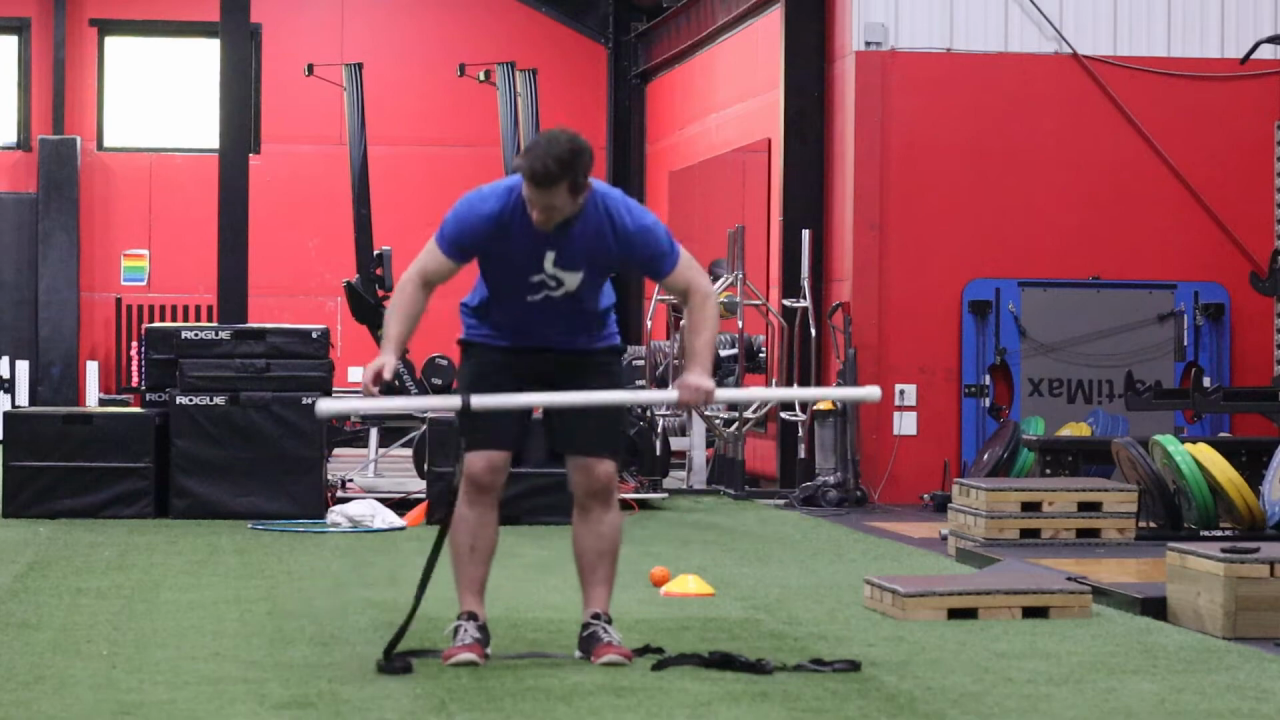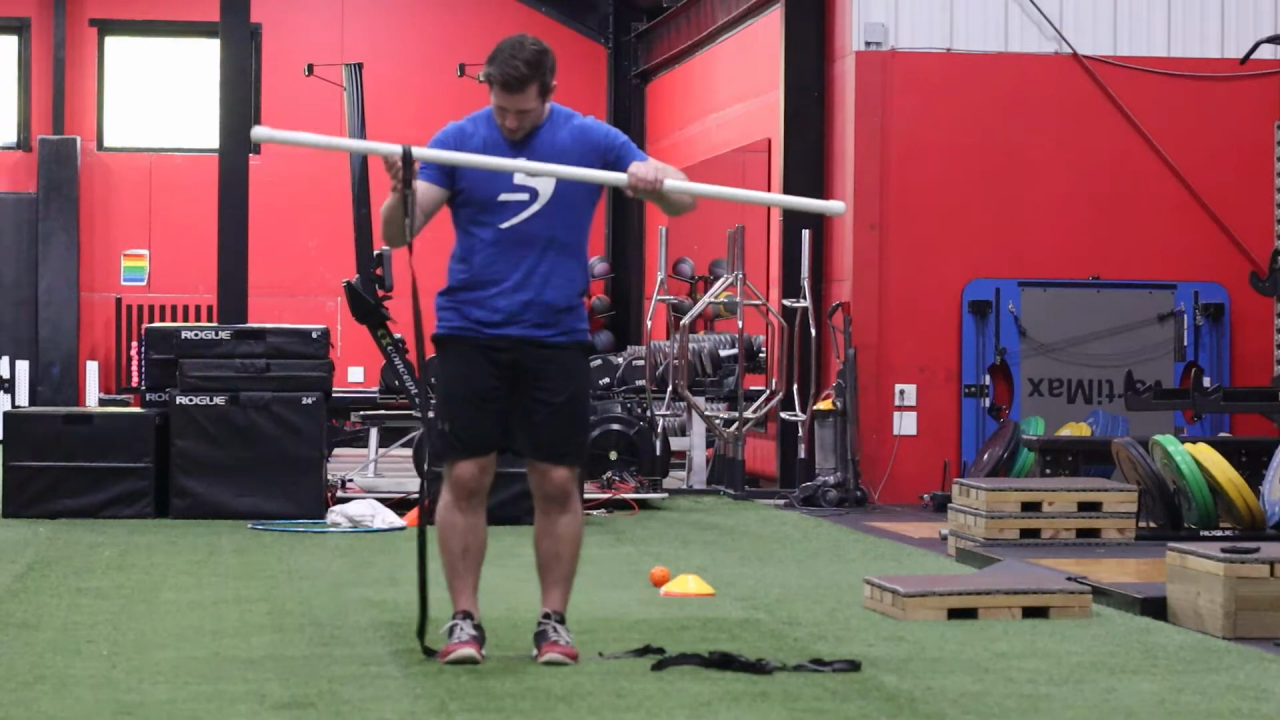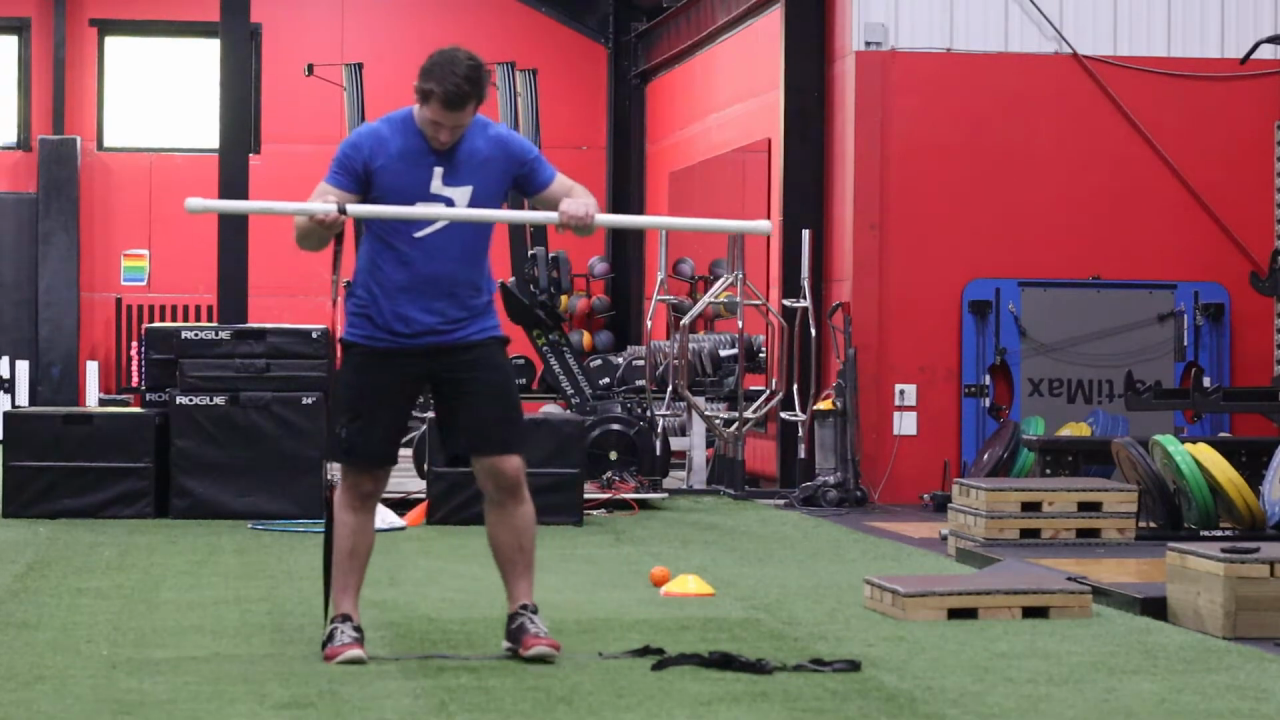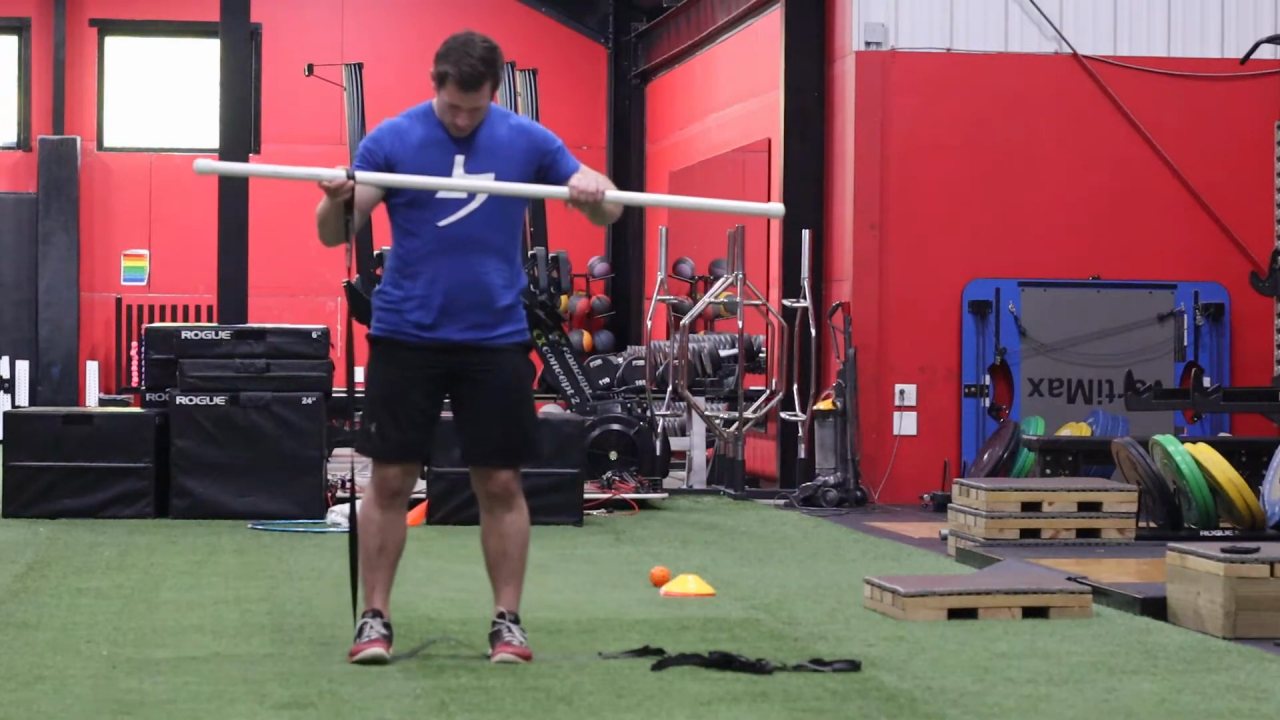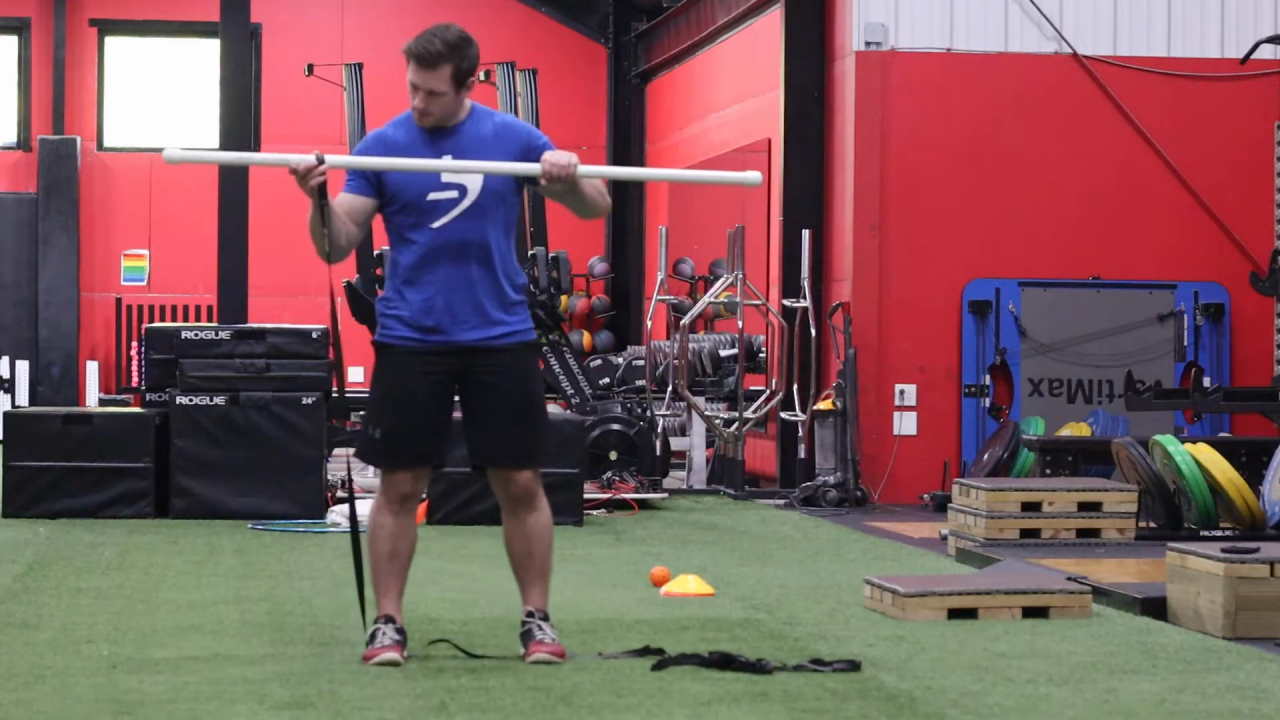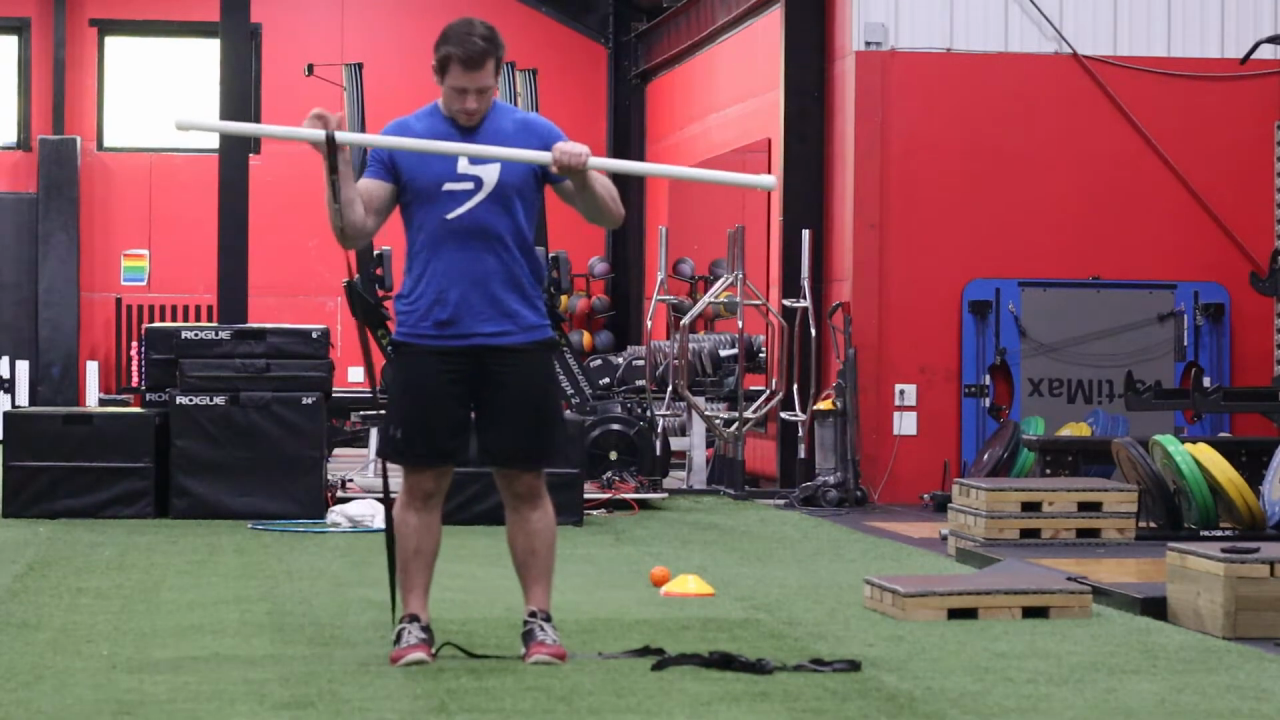
dt=0.7s
person 1, frame 1
left shoulder: (625, 221)
right shoulder: (485, 208)
left elbow: (697, 289)
right elbow: (419, 278)
left wrist: (697, 367)
right wrist: (391, 348)
left hip: (586, 349)
right hip: (496, 343)
left knee: (598, 479)
right knee: (481, 474)
left ankle: (597, 622)
right ankle: (470, 620)
person 1, frame 2
left shoulder: (593, 139)
right shoulder: (456, 141)
left elbow: (683, 199)
right elbow: (395, 233)
left wrist: (656, 181)
right wrist: (400, 191)
left hip: (557, 337)
right hip: (469, 334)
left knee: (557, 483)
right knee: (465, 478)
left ankle: (553, 621)
right ankle: (464, 619)
person 1, frame 3
left shoulder: (505, 148)
right shoulder: (369, 144)
left elbow: (574, 199)
right elbow: (308, 234)
left wrist: (580, 208)
right wrist: (319, 221)
left hip: (471, 336)
right hip: (379, 339)
left knee: (506, 474)
right knee: (359, 482)
left ankle: (523, 613)
right ankle: (344, 620)
person 1, frame 4
left shoulder: (529, 139)
right shoulder: (390, 139)
left elbow: (607, 212)
right elbow: (334, 233)
left wrist: (595, 192)
right wrist: (335, 200)
left hip: (496, 337)
right hip: (406, 334)
left knee: (500, 483)
right knee: (391, 478)
left ankle: (507, 620)
right ankle: (374, 618)
person 1, frame 5
left shoulder: (514, 137)
right shoulder: (381, 147)
left elbow: (596, 207)
right elbow: (336, 247)
left wrist: (570, 178)
right wrist: (318, 198)
left hip: (501, 336)
right hip: (410, 340)
left knee: (520, 483)
right knee: (400, 484)
left ankle: (537, 618)
right ankle: (387, 622)
person 1, frame 6
left shoulder: (535, 131)
right shoulder: (403, 134)
left elbow: (612, 215)
right elbow: (353, 233)
left wrist: (581, 173)
right wrist: (335, 161)
left hip: (518, 338)
right hip: (426, 339)
left knee: (525, 482)
right knee: (423, 483)
left ankle: (539, 620)
right ankle: (413, 621)
